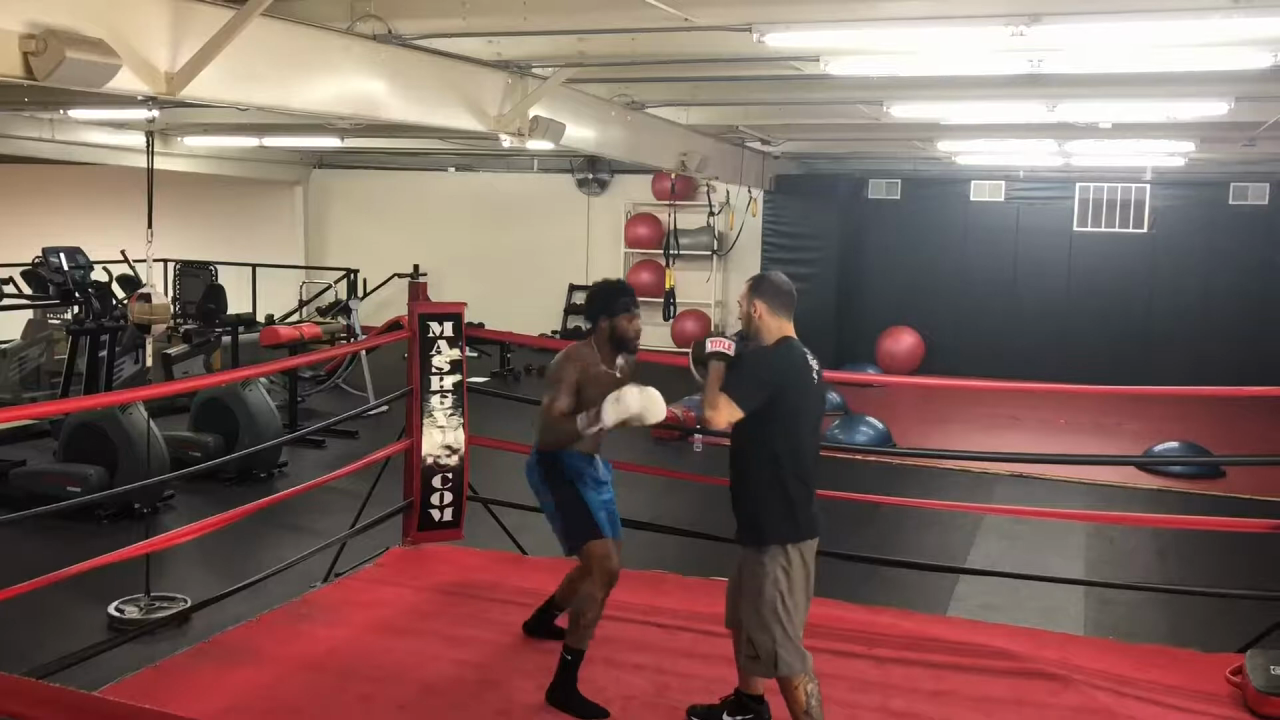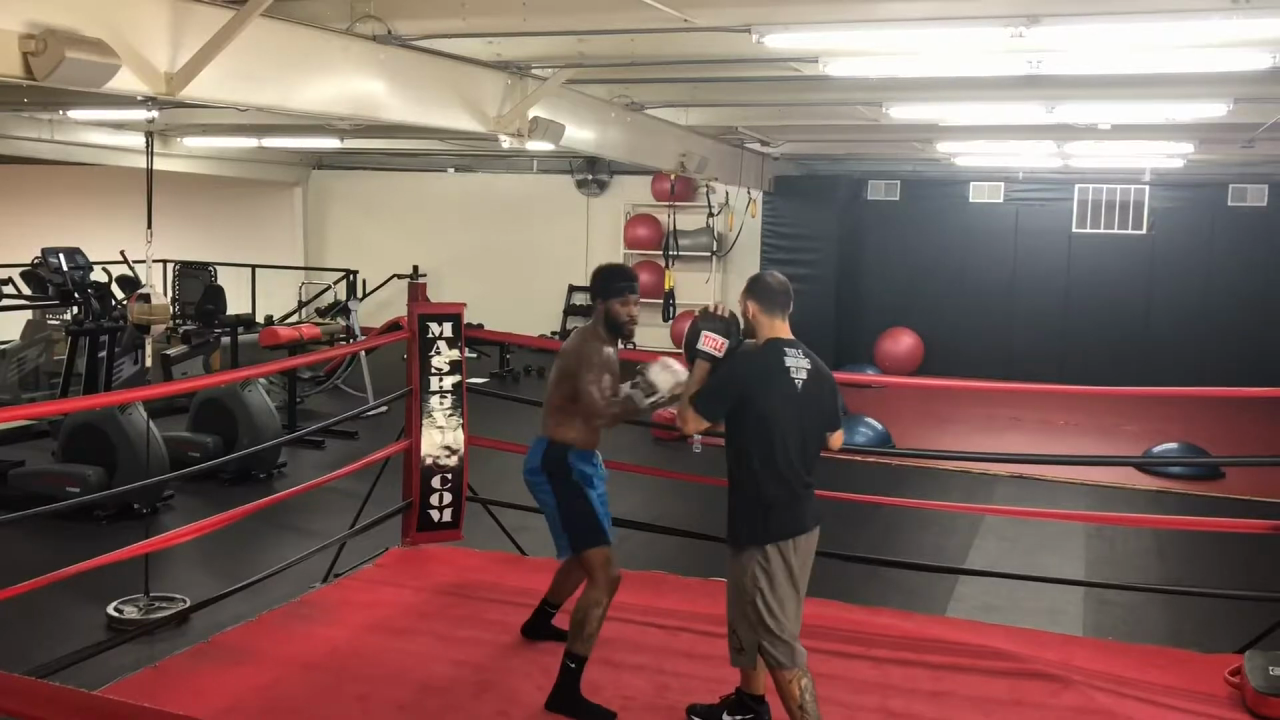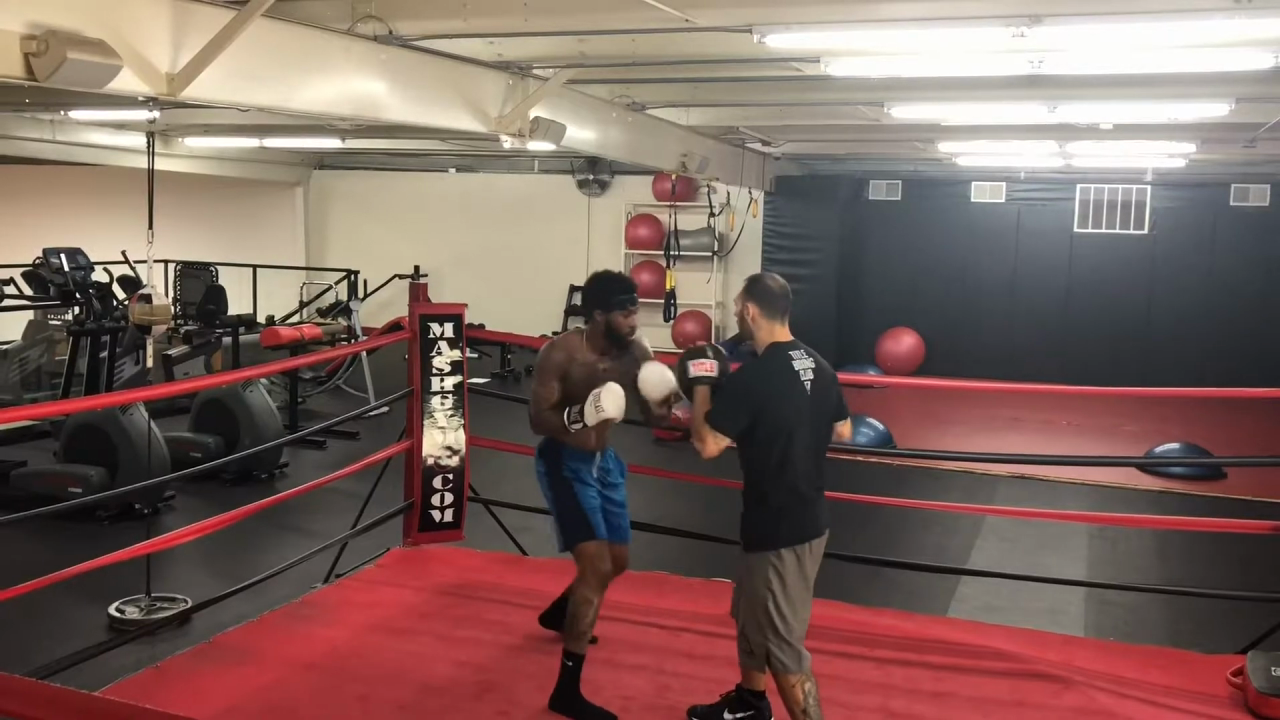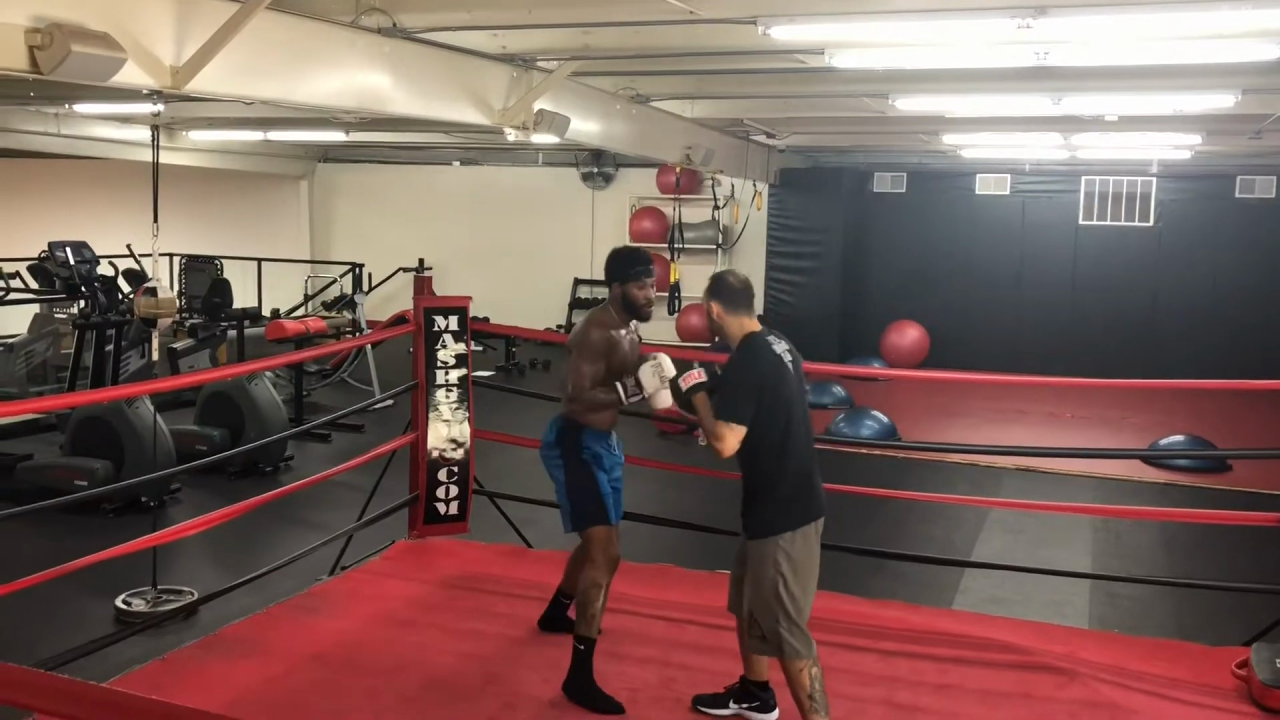
dt=0.4s
person 1, frame 1
left shoulder: (624, 358)
right shoulder: (572, 364)
right elbow: (551, 434)
left wrist: (638, 409)
right wrist: (599, 417)
left hip: (590, 467)
right hip: (561, 470)
left knee: (604, 563)
right knee: (603, 571)
left ankle: (541, 619)
person 1, frame 2
left shoulder: (609, 348)
right shoulder: (587, 347)
left elbow: (610, 407)
right elbow: (605, 413)
left wrist: (656, 383)
right wrist: (655, 388)
left hip: (581, 463)
right hip: (560, 466)
left knee: (586, 558)
right knee: (606, 576)
left ankle: (539, 622)
person 1, frame 3
left shoulder: (636, 352)
right shoulder: (560, 353)
left elbow: (657, 410)
right elbow: (537, 419)
left wrist: (664, 395)
right wrist: (581, 414)
left hip: (602, 462)
right hip: (564, 465)
left knee: (616, 560)
right knee: (597, 571)
left ankle: (557, 613)
person 1, frame 4
left shoulder: (631, 328)
right shoulder: (596, 331)
right elbow: (580, 399)
left wrist: (653, 385)
right wrist: (636, 386)
left hip: (603, 443)
right hip: (575, 444)
left knee: (598, 543)
right knee: (605, 554)
left ankle: (556, 613)
right ankle: (580, 677)
person 2, frame 1
left shoulder: (771, 360)
right shoulder: (799, 360)
left elbow: (717, 415)
left wrist: (717, 361)
right wrist: (733, 362)
left hip: (779, 527)
right hip: (768, 520)
left knee: (779, 641)
right knee: (744, 616)
person 2, frame 2
left shoulder: (743, 366)
right shoulder: (818, 370)
left elbow: (689, 421)
right elbow: (834, 441)
left wrist: (708, 355)
left hip: (765, 525)
right hip: (801, 517)
left knee: (776, 638)
right knee: (748, 619)
person 2, frame 3
left shoulder: (753, 377)
right shoulder: (816, 365)
left elbow: (707, 444)
right elbow: (843, 430)
left wrist: (701, 384)
left hip: (778, 527)
right hip: (803, 517)
left knee: (780, 641)
right knee: (750, 615)
person 2, frame 4
left shoulder: (743, 365)
right shoulder: (776, 345)
left elbow: (726, 443)
left wrist: (699, 396)
left hip: (785, 513)
right hip: (783, 502)
left knee: (785, 628)
right knee: (747, 602)
